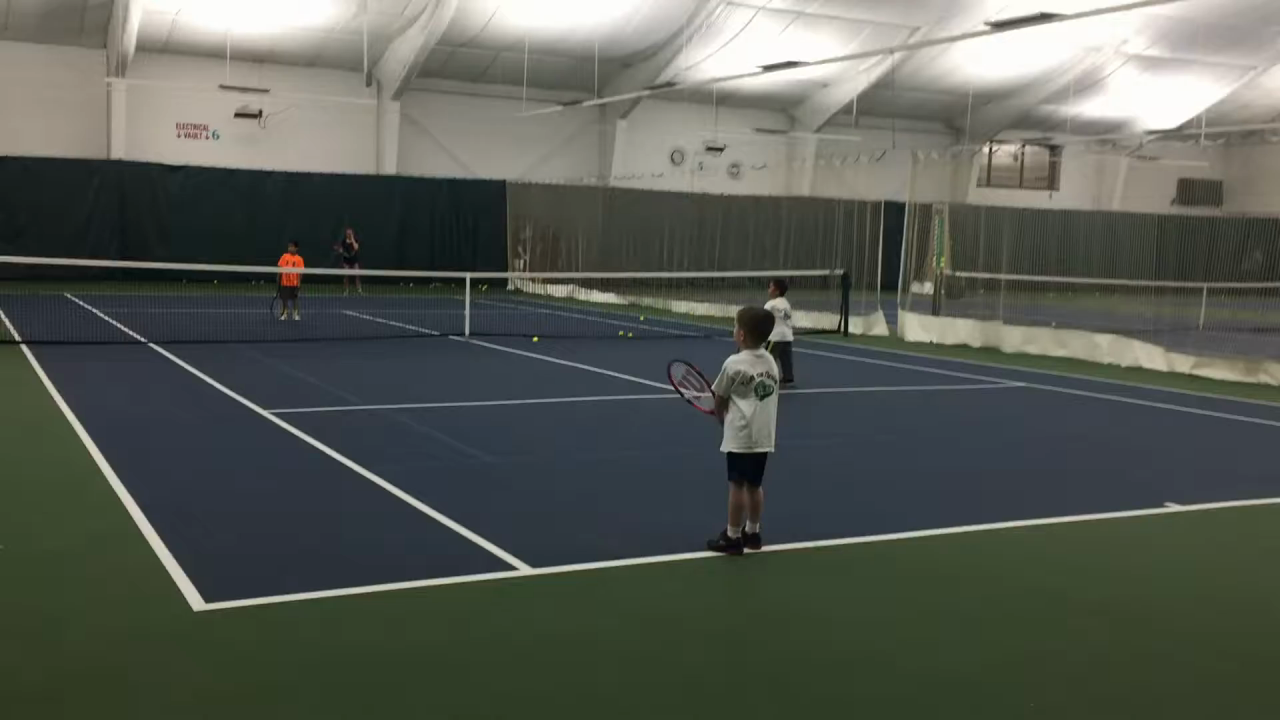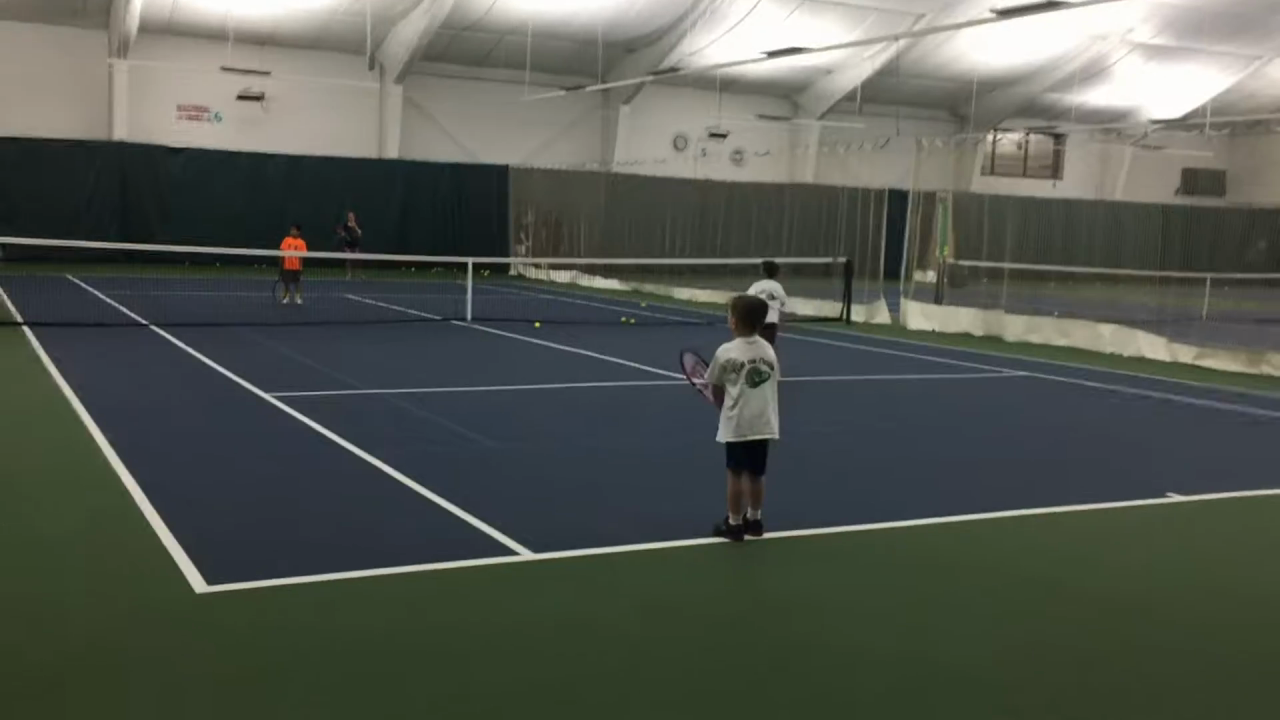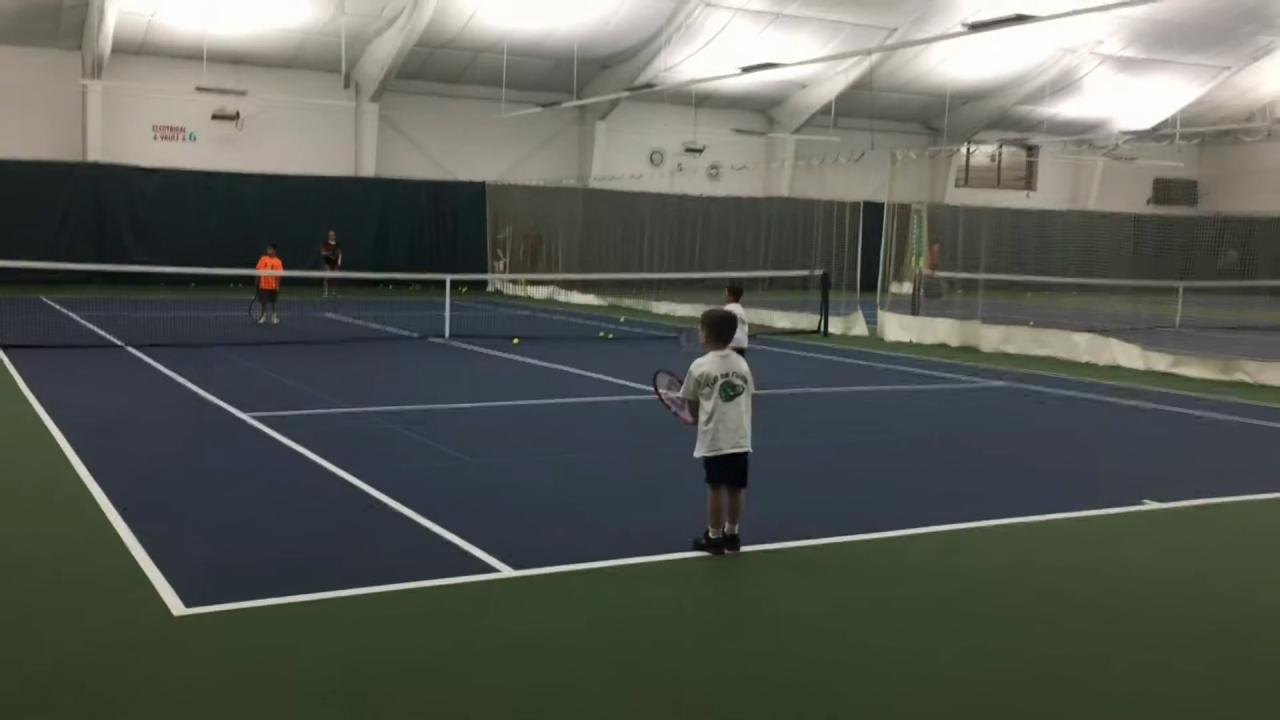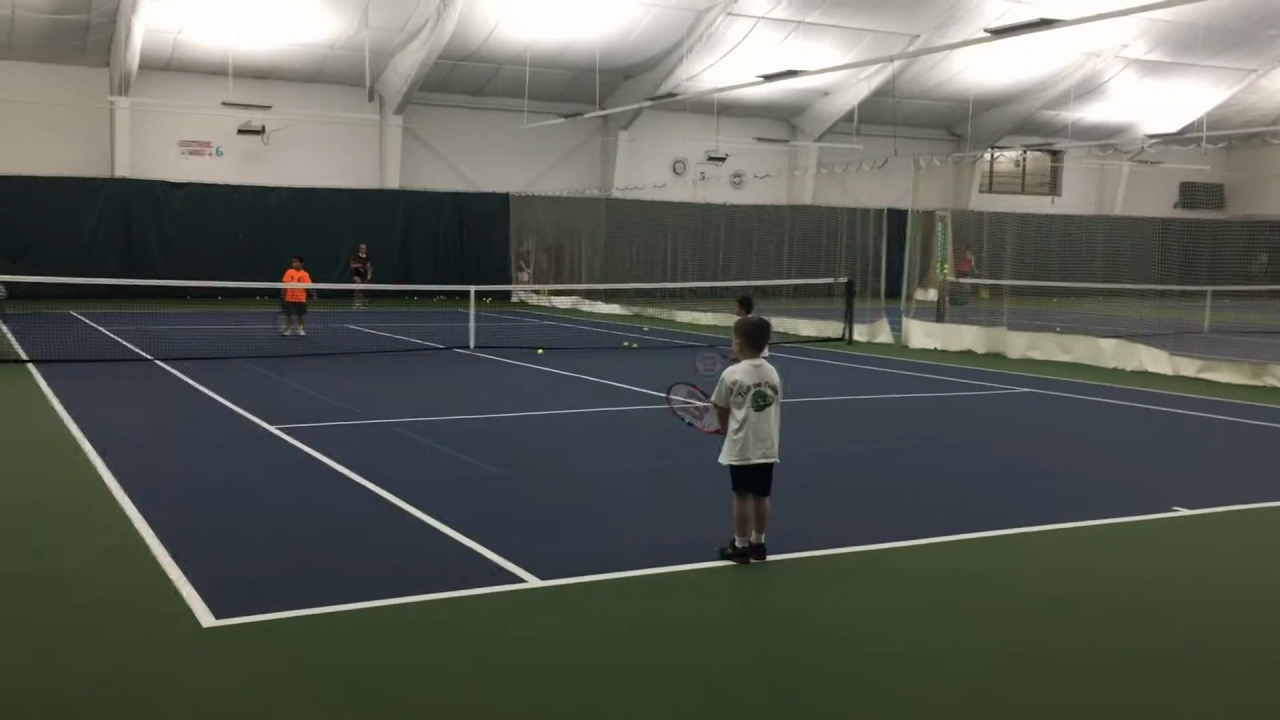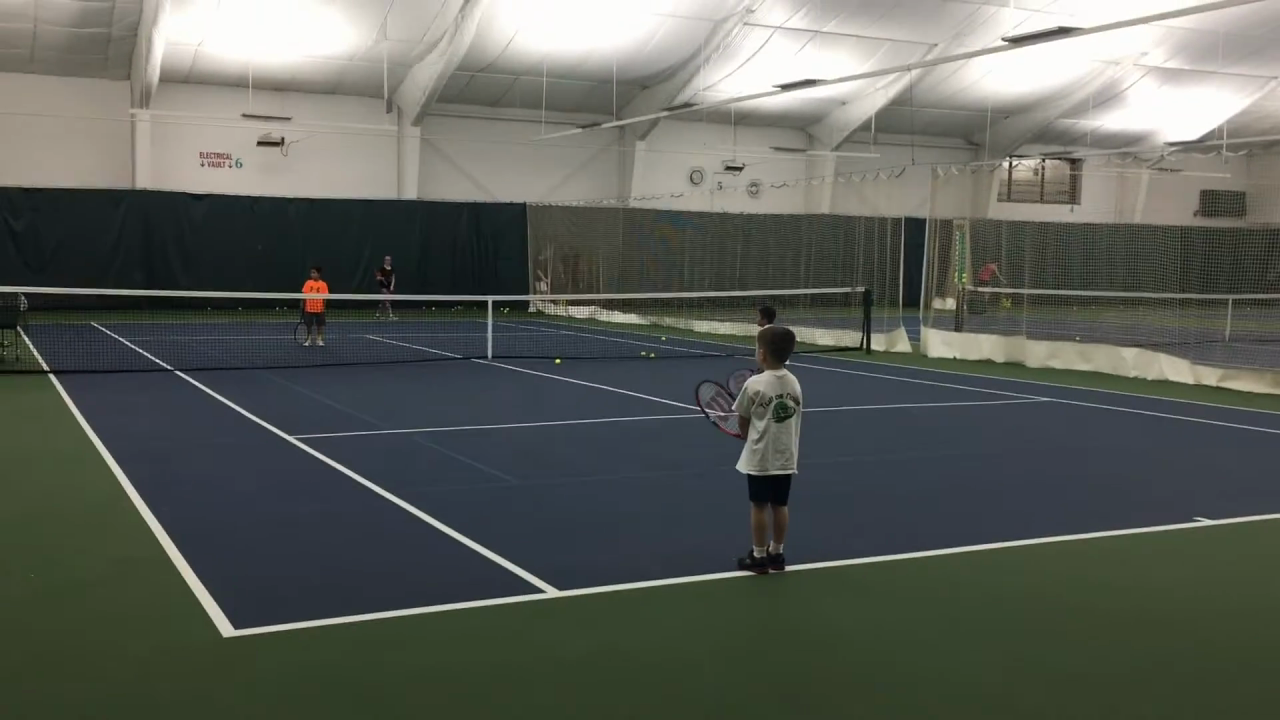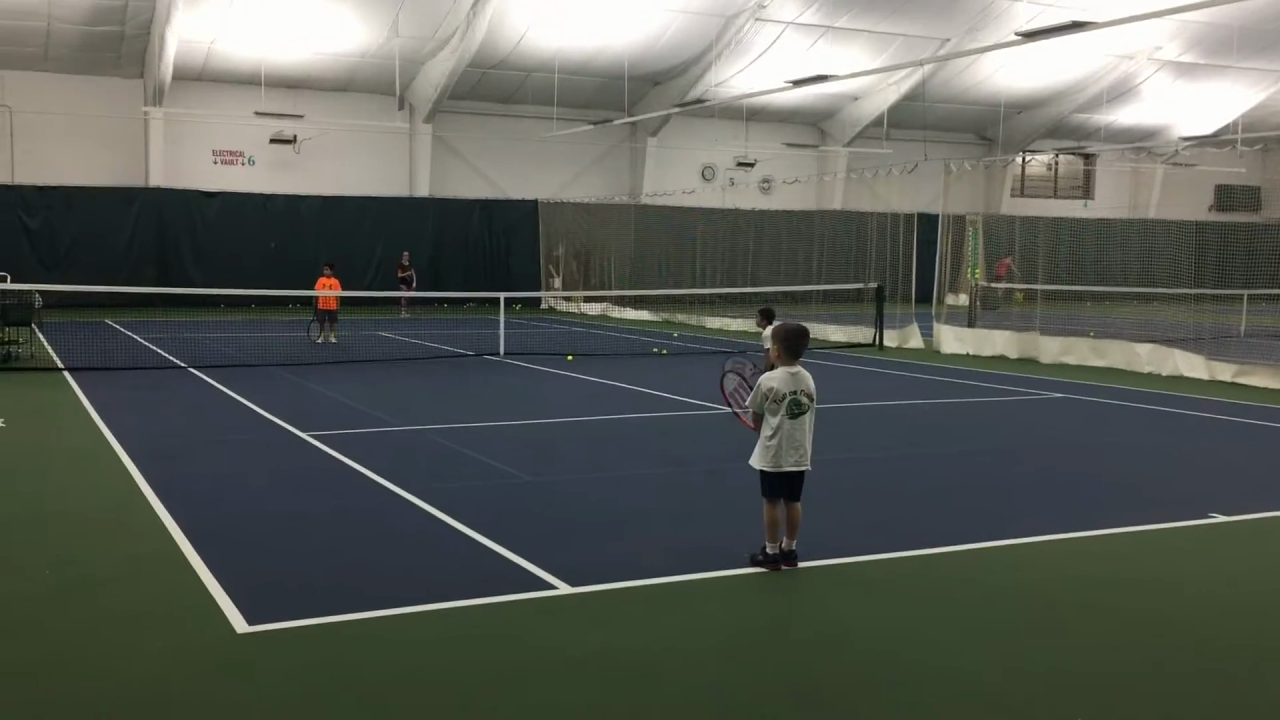
dt=0.4s
person 1, frame 1
left shoulder: (734, 363)
right shoulder: (771, 362)
left elbow: (720, 399)
right elbow: (764, 396)
left wrist: (721, 417)
left hip: (741, 436)
right hip: (763, 436)
left knee: (737, 485)
right knee: (754, 485)
left ankle: (733, 537)
right ankle: (752, 532)
person 1, frame 2
left shoulder: (726, 352)
right shoulder: (768, 350)
left elbow: (716, 388)
right elbow: (772, 382)
left wrist: (723, 406)
left hip: (738, 424)
right hip: (763, 423)
left knee: (736, 474)
right knee: (756, 474)
left ankle: (734, 523)
right ankle: (754, 519)
person 1, frame 3
left shoulder: (700, 366)
right shoulder: (741, 363)
left elbow: (692, 403)
right elbow: (747, 396)
left wrist: (700, 423)
left hip: (714, 439)
right hip: (740, 438)
left knee: (716, 488)
right knee: (736, 488)
left ankle: (714, 538)
right ankle: (731, 534)
person 1, frame 4
left shoulder: (732, 374)
right shoulder: (772, 372)
left elbow: (722, 411)
right elbow: (773, 406)
left wrist: (726, 431)
left hip: (741, 447)
right hip: (767, 446)
left knee: (742, 496)
right knee: (761, 496)
left ankle: (741, 547)
right ankle: (758, 543)
person 1, frame 5
left shoulder: (755, 384)
right shoulder: (794, 383)
left elbow: (743, 420)
right elbow: (792, 417)
left wrist: (749, 438)
left hip: (760, 457)
right hip: (785, 457)
left knee: (759, 506)
right knee: (780, 505)
left ankle: (759, 557)
right ankle: (776, 553)
person 1, frame 6
left shoulder: (769, 380)
right shoulder: (808, 379)
left elbow: (756, 416)
right elbow: (806, 413)
left wrist: (764, 432)
right wrist: (794, 437)
left hip: (773, 453)
right hip: (799, 453)
left knee: (772, 502)
right knee: (793, 501)
left ankle: (771, 553)
right ankle: (789, 550)
